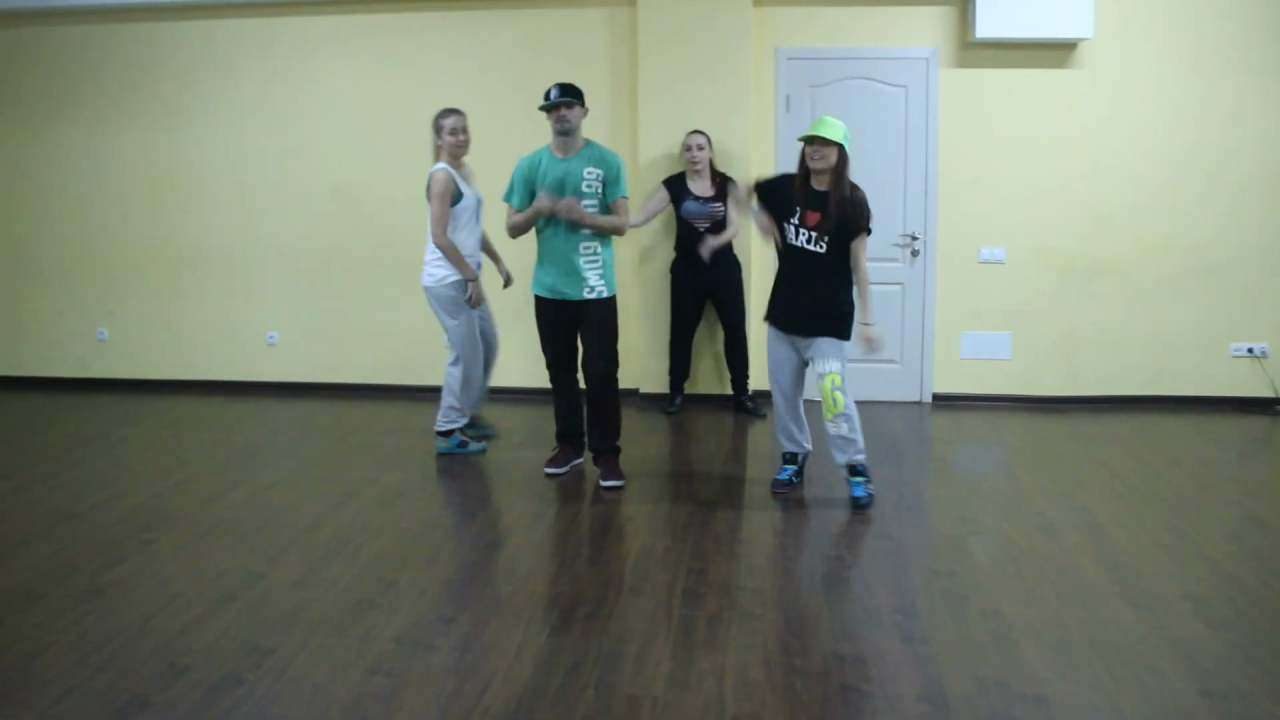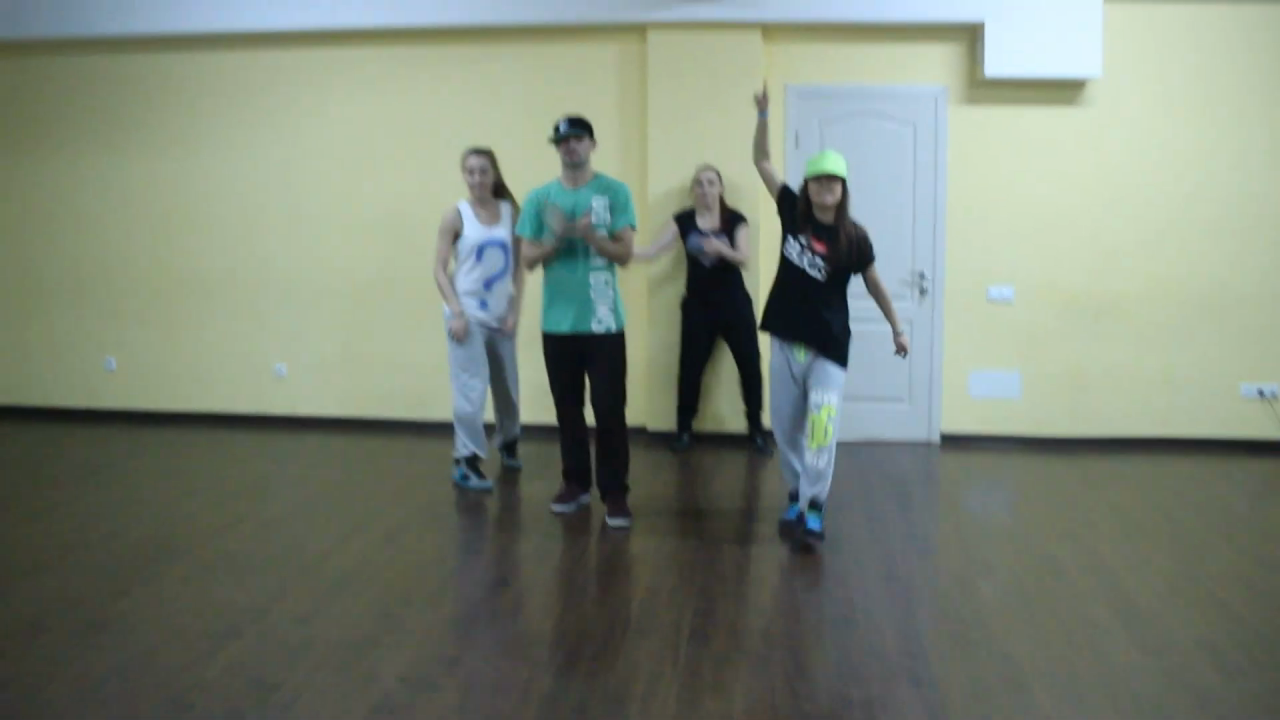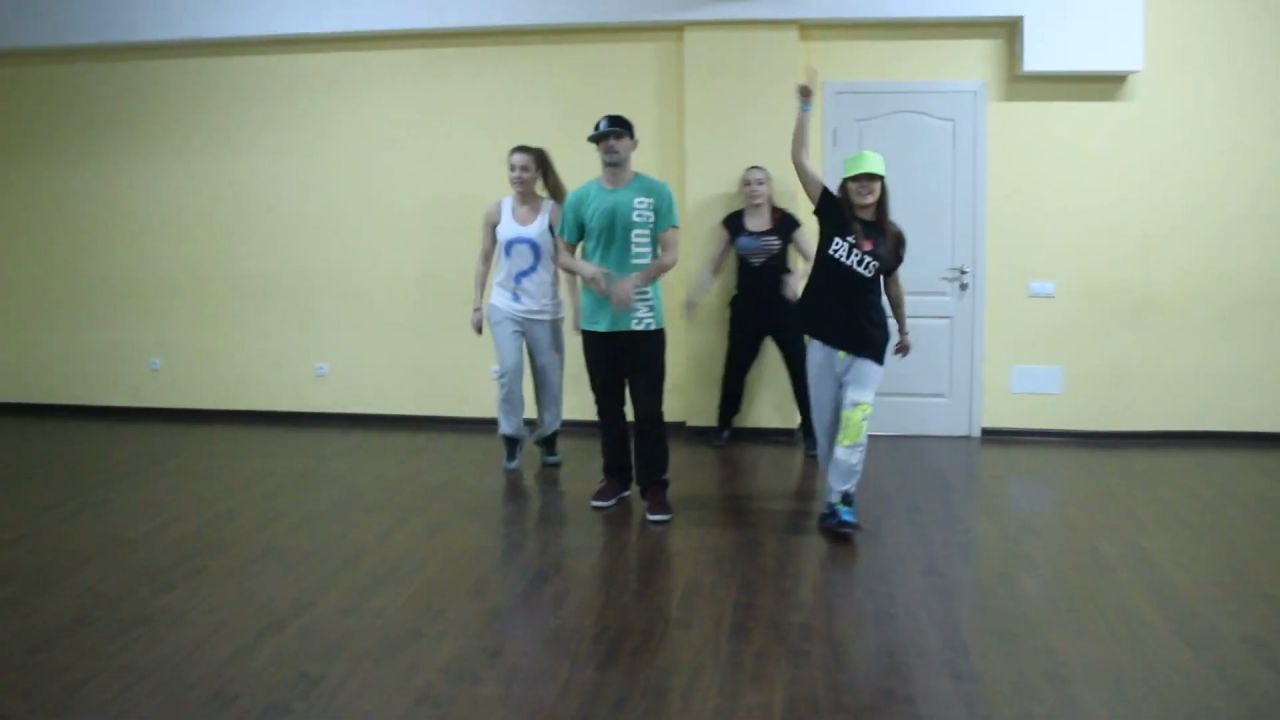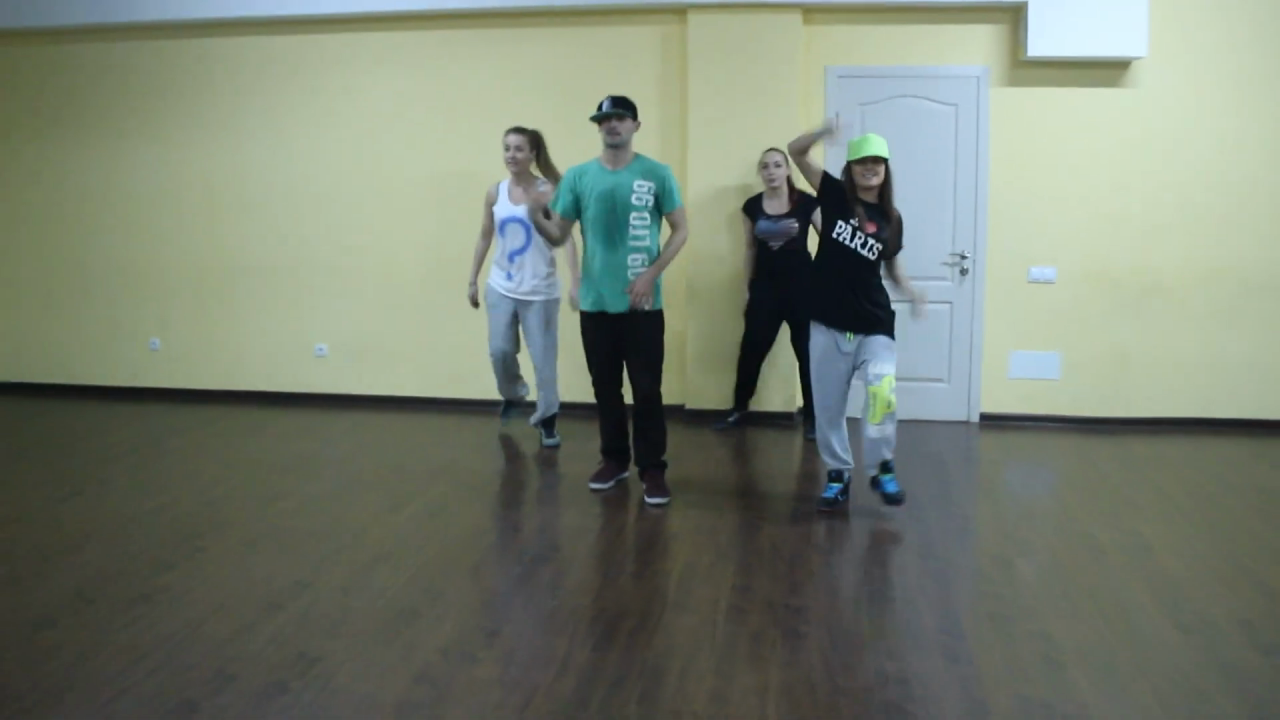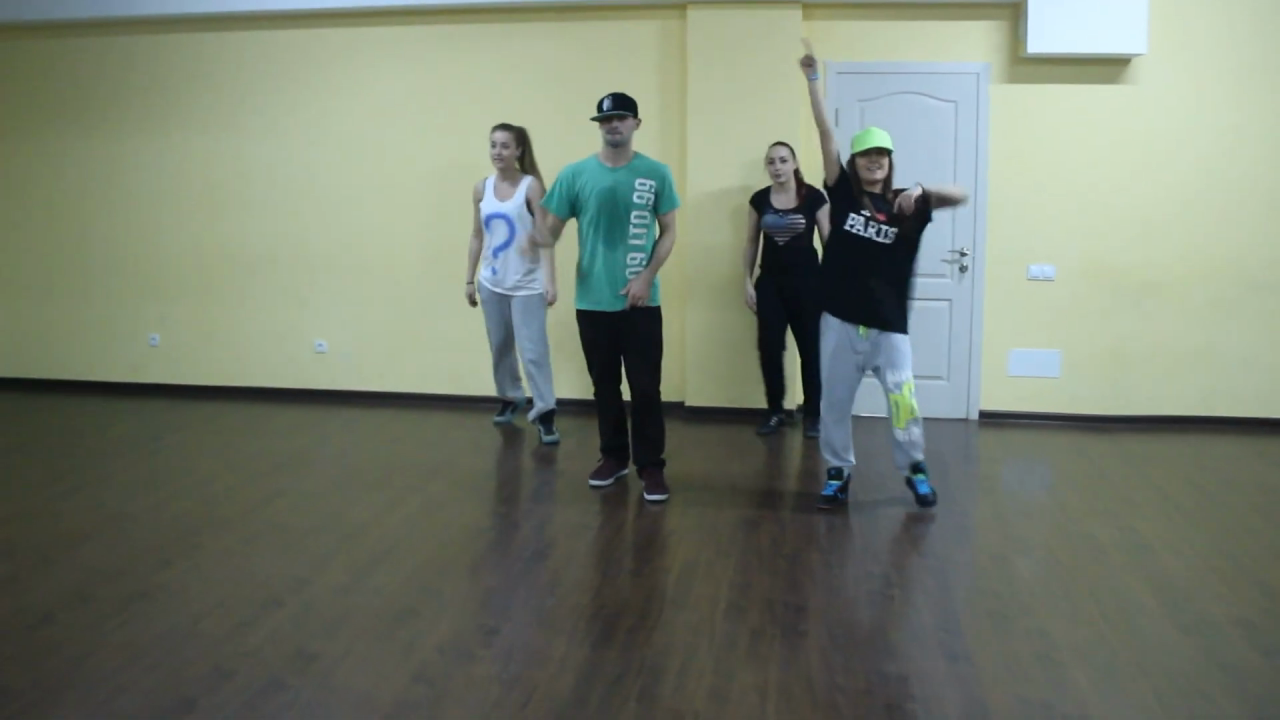
dt=0.2s
person 1, frame 1
left shoulder: (851, 200)
right shoulder: (786, 187)
left elbow: (858, 265)
right elbow: (747, 195)
left wrist: (866, 318)
right wrist: (765, 222)
left hip: (827, 315)
right hip: (785, 309)
left knee: (831, 387)
right knee: (785, 390)
left ankle: (856, 470)
right ankle: (794, 455)
person 1, frame 2
left shoulder: (854, 238)
right shoulder: (793, 212)
left elbow: (874, 285)
right elbow: (762, 162)
left wrist: (897, 331)
right wrist: (762, 116)
left hip: (829, 346)
right hip: (786, 341)
left knee: (821, 424)
right knee: (785, 426)
left ankle: (813, 508)
right ankle: (797, 494)
person 1, frame 3
left shoulder: (890, 235)
right shoulder: (832, 206)
right elbow: (798, 159)
left wrist: (904, 329)
right wrist: (805, 108)
left hip: (865, 343)
right hip: (823, 338)
left knee: (854, 420)
right knee: (825, 422)
left ankle: (844, 499)
right ankle: (839, 485)
person 1, frame 4
left shoulder: (890, 219)
right shoulder: (835, 192)
left elbow: (890, 268)
right elbow: (794, 152)
left wrist: (908, 289)
right wrist: (820, 133)
left hip: (872, 327)
right hip: (828, 325)
left knee: (884, 396)
right knee: (828, 406)
left ankle: (882, 468)
right ankle: (837, 473)
person 1, frame 5
left shoulder: (909, 201)
right shoulder: (843, 191)
left elbow: (959, 196)
right elbow: (822, 133)
left wrist: (922, 195)
right wrist: (812, 79)
left hip: (888, 321)
right hip: (841, 318)
left knee: (904, 397)
right knee: (836, 400)
left ankle: (915, 471)
right ankle: (838, 473)
person 2, frame 1
left shoulder: (607, 160)
right shoulder: (530, 164)
left elbow: (620, 225)
right elbow: (513, 229)
left wrist: (583, 215)
right wrist: (537, 209)
left hip: (596, 289)
right hip: (550, 288)
left knee: (601, 372)
right knee: (560, 371)
left ankle: (606, 453)
right ankle: (570, 444)
person 2, frame 2
left shoulder: (614, 192)
right shoulder: (539, 198)
left elbow: (626, 253)
right elbow: (526, 257)
left wrist: (591, 235)
right wrist: (553, 238)
left hip: (603, 323)
right hip: (557, 322)
left knee: (609, 409)
right knee: (567, 407)
left ankle: (614, 491)
right ankle: (576, 482)
person 2, frame 3
left shoulder: (656, 192)
right shoulder: (579, 198)
left elbow: (669, 253)
right elbow: (564, 255)
left wrist: (635, 282)
right wrist: (587, 270)
left hip: (643, 322)
right hip: (596, 322)
left knee: (648, 407)
right knee: (608, 405)
left ankle: (654, 486)
right ankle: (616, 477)
person 2, frame 4
left shoulder: (657, 175)
right shoulder: (578, 177)
left elbow: (680, 232)
right elbow: (558, 234)
left wrist: (652, 275)
right wrist: (540, 214)
left hip: (642, 302)
right hip: (595, 302)
left knee: (647, 389)
right knee: (606, 387)
left ankle: (652, 469)
right ankle: (615, 459)
person 2, frame 5
left shoulder: (656, 173)
right shoulder: (574, 175)
left elbow: (669, 232)
right elbow: (553, 230)
left wrist: (647, 276)
right wrist: (537, 238)
left hip: (640, 300)
right hip: (593, 300)
left knee: (644, 387)
right knee: (604, 385)
left ankle: (650, 468)
right ankle: (613, 456)
person 3, frame 1
left shoulder: (466, 174)
right shoulder: (441, 177)
right elbow: (439, 236)
left wrist: (499, 262)
right wrist: (470, 275)
left hip: (465, 278)
right hip: (449, 281)
left knee: (485, 345)
right knee: (467, 354)
left ankle: (468, 415)
right ankle: (450, 431)
person 3, frame 2
left shoulder: (510, 213)
right shoulder: (455, 216)
left elbow: (518, 265)
right elbow: (441, 268)
left wrist: (515, 308)
right wrist: (454, 312)
left hip: (501, 315)
right hip: (467, 315)
left knee: (506, 384)
right knee: (471, 386)
left ankle: (508, 442)
right ankle: (466, 460)
person 3, frame 3
left shoulder: (553, 212)
right shoulder: (496, 212)
right elbow: (484, 261)
left wrist: (577, 306)
right wrist: (476, 306)
left hip: (544, 310)
right hip: (504, 307)
left knee: (549, 377)
right knee: (509, 371)
left ankle: (548, 437)
right ankle: (513, 437)
person 3, frame 4
left shoulder: (547, 190)
right shoulder: (495, 192)
left elbow: (565, 238)
right elbow: (485, 238)
left wrist: (574, 281)
right wrist: (473, 280)
left hip: (540, 289)
right hip: (500, 287)
left knee: (543, 355)
right knee: (500, 351)
left ankle: (546, 417)
right ankle: (512, 396)
person 3, frame 5
left shoulder: (531, 187)
right shoulder: (482, 189)
right elbow: (477, 236)
left wrist: (550, 282)
right wrist: (470, 279)
left hip: (526, 284)
right hip: (491, 283)
left knee: (533, 349)
right knee: (500, 346)
left ankle: (545, 414)
right ankle: (510, 398)
person 4, frame 1
left shoulder: (727, 184)
right shoulder: (673, 184)
left elbow: (733, 226)
right elbow: (643, 216)
left wrist: (715, 241)
left hip: (723, 266)
right hip: (687, 268)
left knee: (735, 329)
right knee: (681, 331)
left ankle: (742, 394)
right ankle: (676, 393)
person 4, frame 2
left shoulder: (735, 220)
right shoulder: (683, 220)
left elbow: (744, 256)
right elbow: (654, 249)
left wrist: (720, 248)
left hip: (734, 302)
right hip: (698, 304)
left knee: (750, 365)
right knee: (690, 368)
left ankle: (756, 432)
right ankle: (684, 431)
person 4, frame 3
left shoulder: (786, 221)
right shoulder: (732, 222)
left elbow: (810, 259)
right elbow: (716, 263)
left wrist: (799, 277)
right wrist: (696, 292)
left hip: (782, 303)
right hip: (746, 303)
left knee: (799, 366)
right knee: (735, 366)
left ankle: (810, 432)
right ankle: (724, 426)
person 4, frame 4
left shoulder: (806, 202)
right shoulder: (752, 206)
right wrist: (747, 287)
left hip: (801, 285)
right hip: (765, 286)
left knee: (808, 352)
right knee: (751, 348)
left ankle: (812, 417)
right ankle: (738, 408)
person 4, frame 5
left shoulder: (813, 197)
right shoulder: (759, 199)
left elbow: (828, 241)
right elbow: (752, 242)
right wrist: (747, 281)
left hip: (806, 281)
right hip: (770, 282)
left knee: (810, 348)
right knee: (769, 347)
left ankle: (812, 415)
right ankle: (776, 411)
